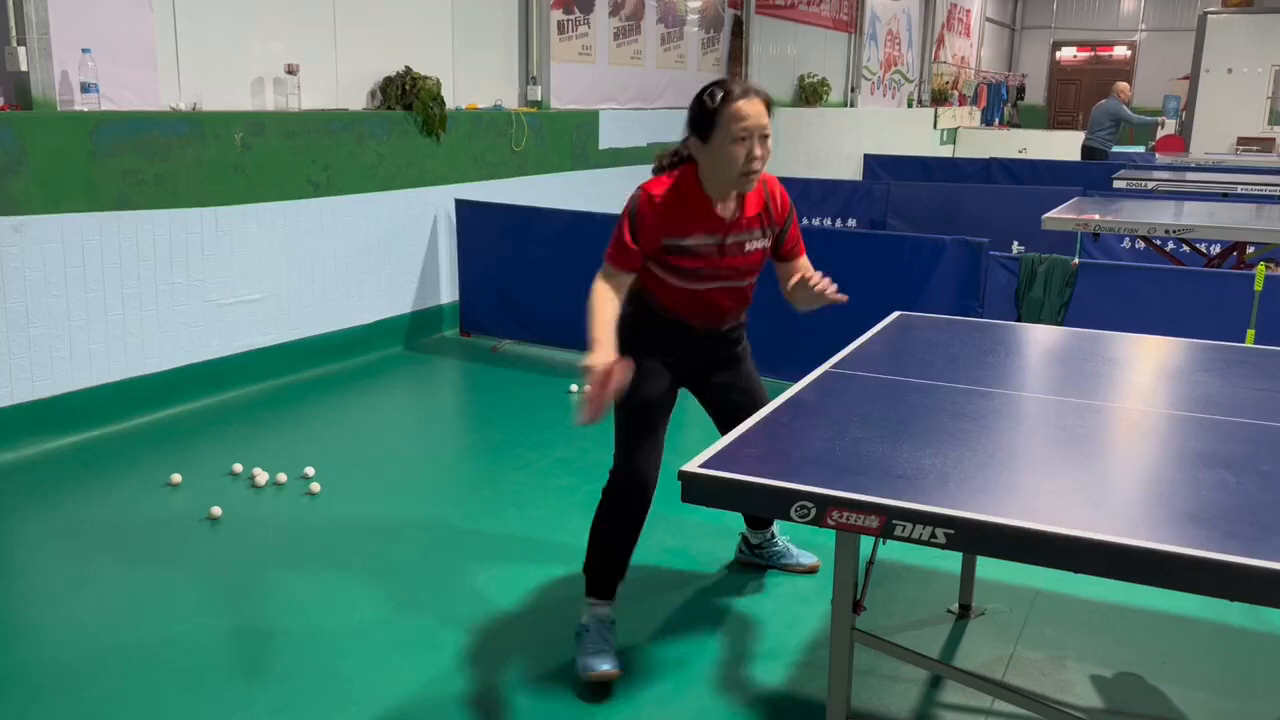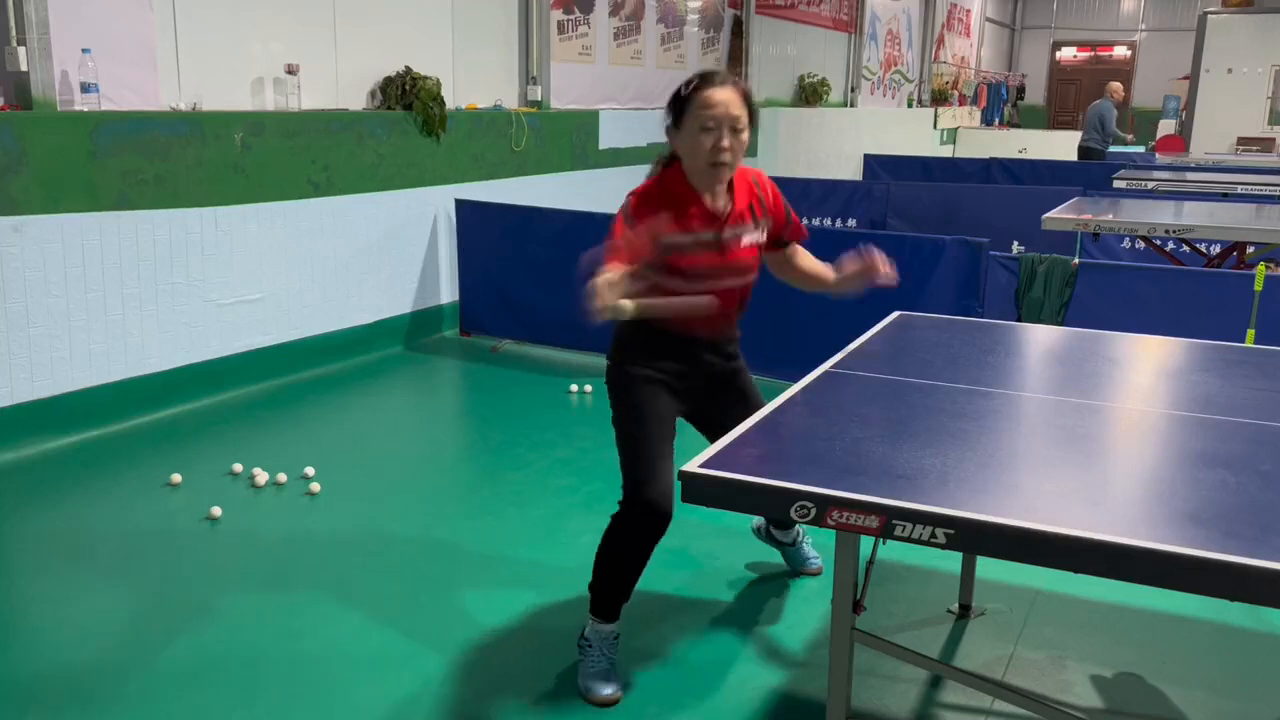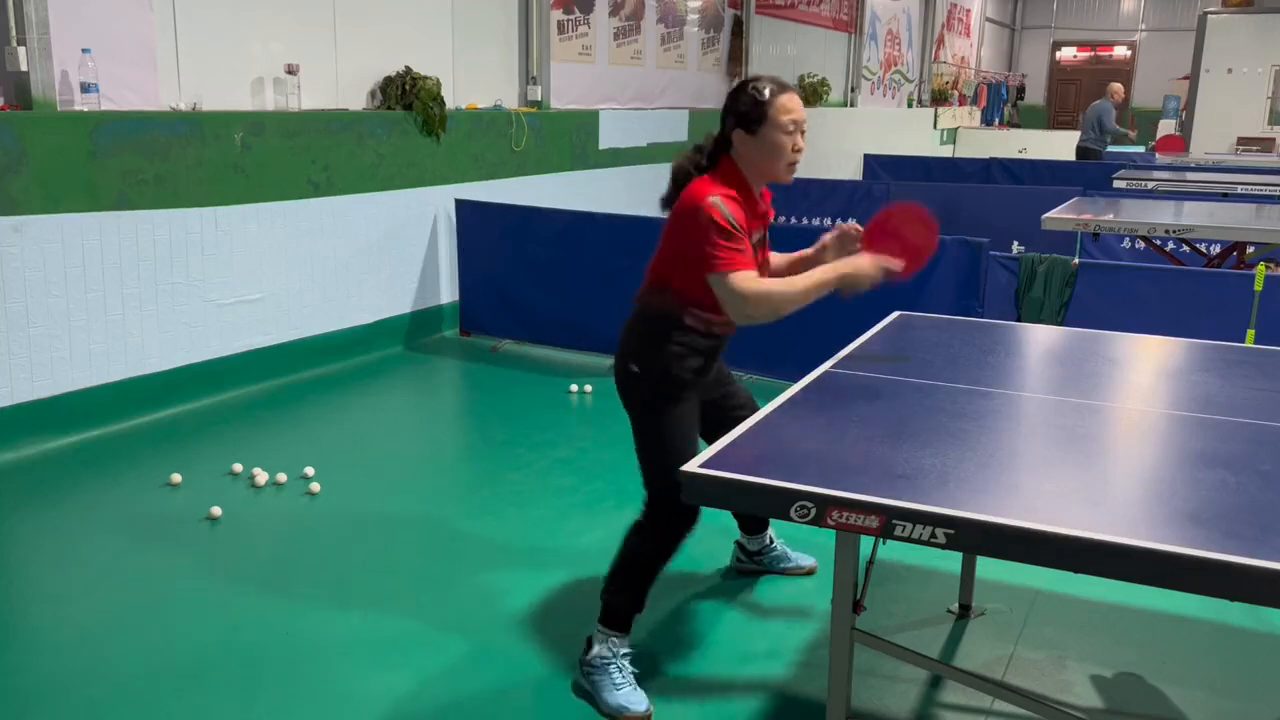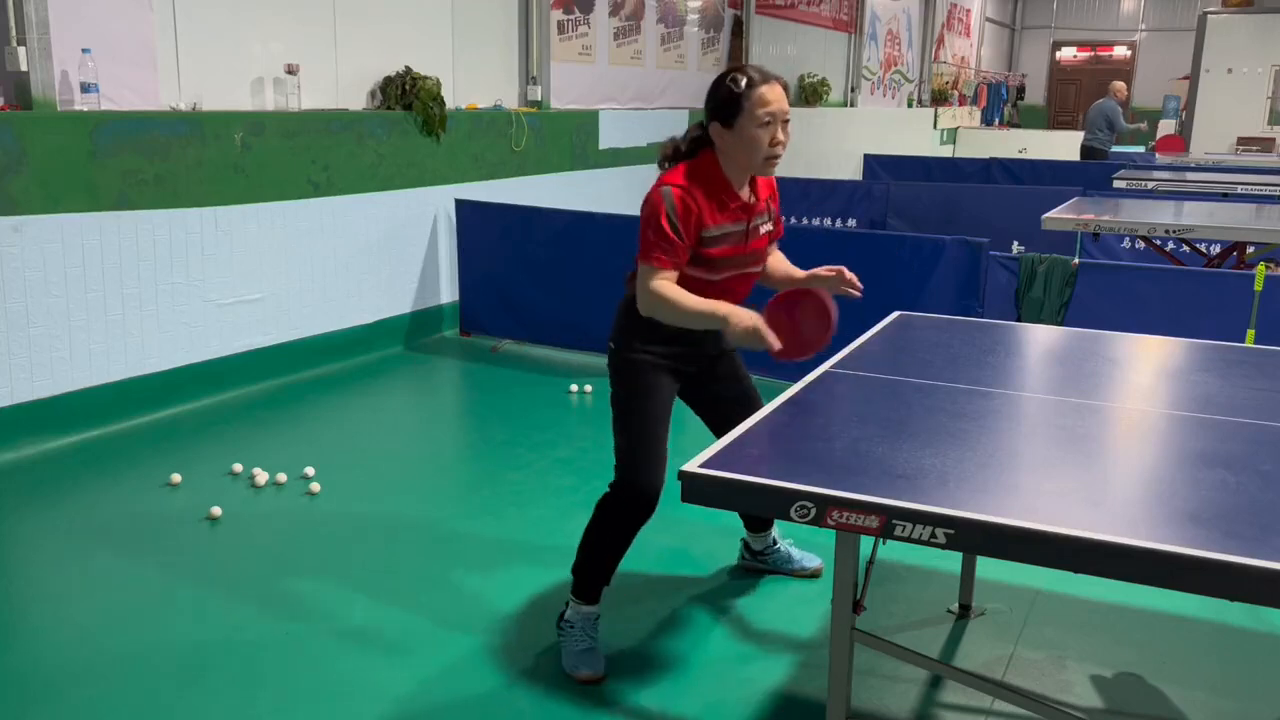
dt=0.4s
person 1, frame 1
left shoulder: (772, 199)
right shoulder: (657, 200)
left elbow: (795, 272)
right elbow: (611, 285)
left wrist: (806, 285)
right wrist: (603, 347)
left hip: (724, 343)
right hip: (652, 344)
right knee: (635, 475)
left ankle: (759, 538)
right ankle: (596, 618)
person 1, frame 2
left shoulder: (757, 190)
right shoulder: (649, 203)
left elbow: (794, 263)
right elbow: (603, 296)
left wrist: (843, 278)
right wrist: (617, 298)
left hip: (717, 358)
right hip: (647, 363)
right knee: (650, 502)
left ankle: (780, 529)
right ankle: (599, 632)
person 1, frame 3
left shoulder: (758, 194)
right shoulder: (713, 205)
left elbow: (762, 270)
right elbow: (746, 302)
left wrist: (821, 253)
right wrist: (844, 273)
left hip: (699, 358)
right hip: (655, 361)
right knee: (675, 505)
left ankle: (755, 545)
right ankle: (605, 652)
person 1, frame 4
left shoulder: (764, 188)
right shoulder: (678, 193)
left elbow: (767, 263)
right elbow: (652, 288)
left wrist: (813, 279)
right wrist: (726, 317)
left hip: (717, 344)
right hip: (652, 346)
right knee: (638, 487)
left ankle: (760, 544)
right ankle: (579, 614)
